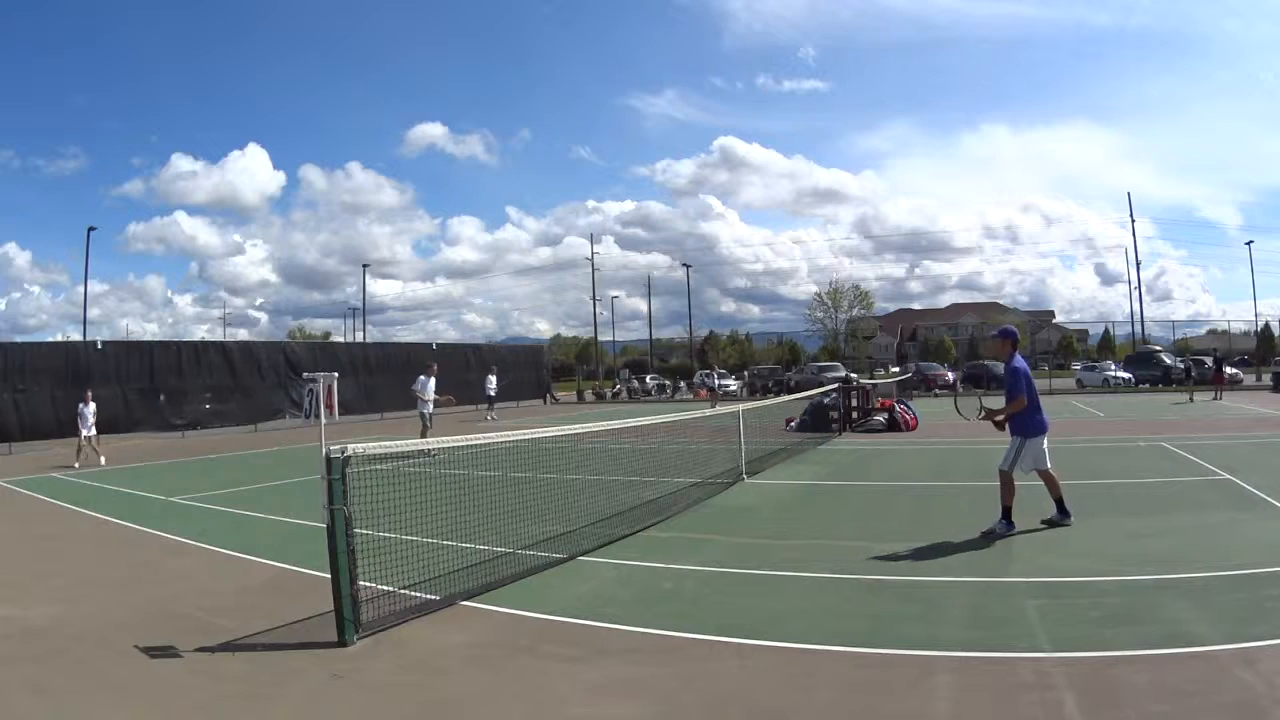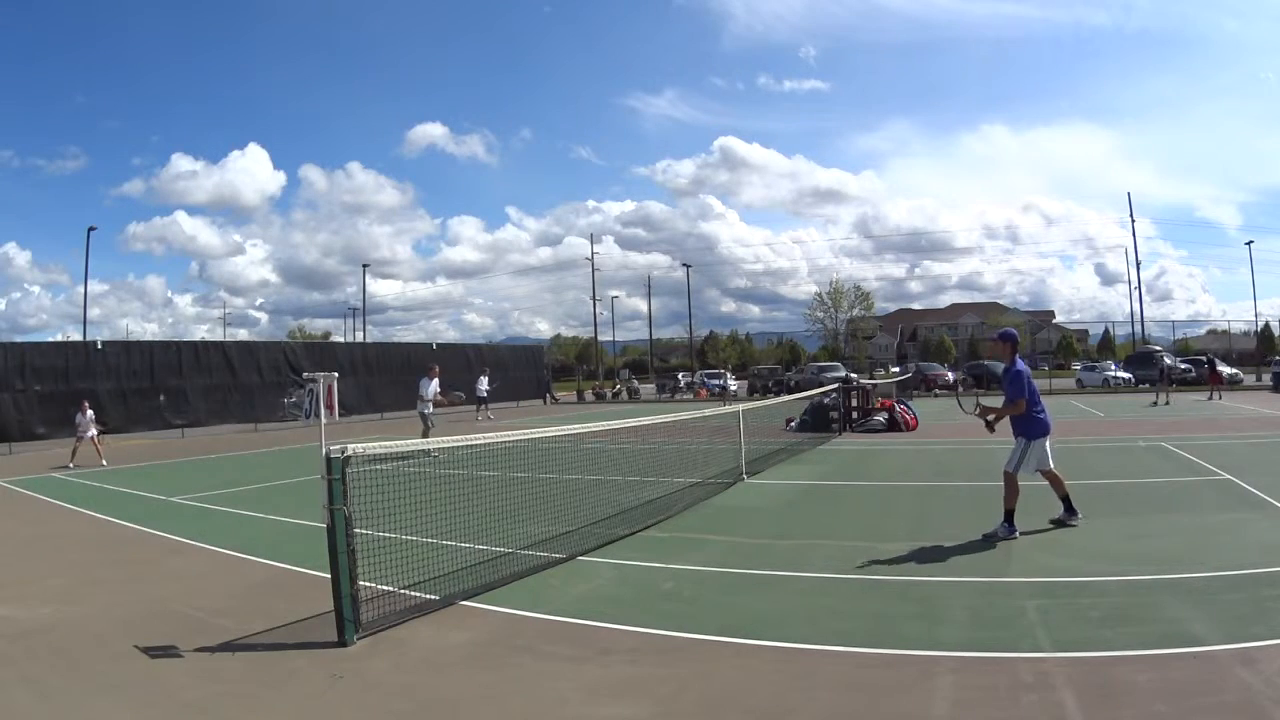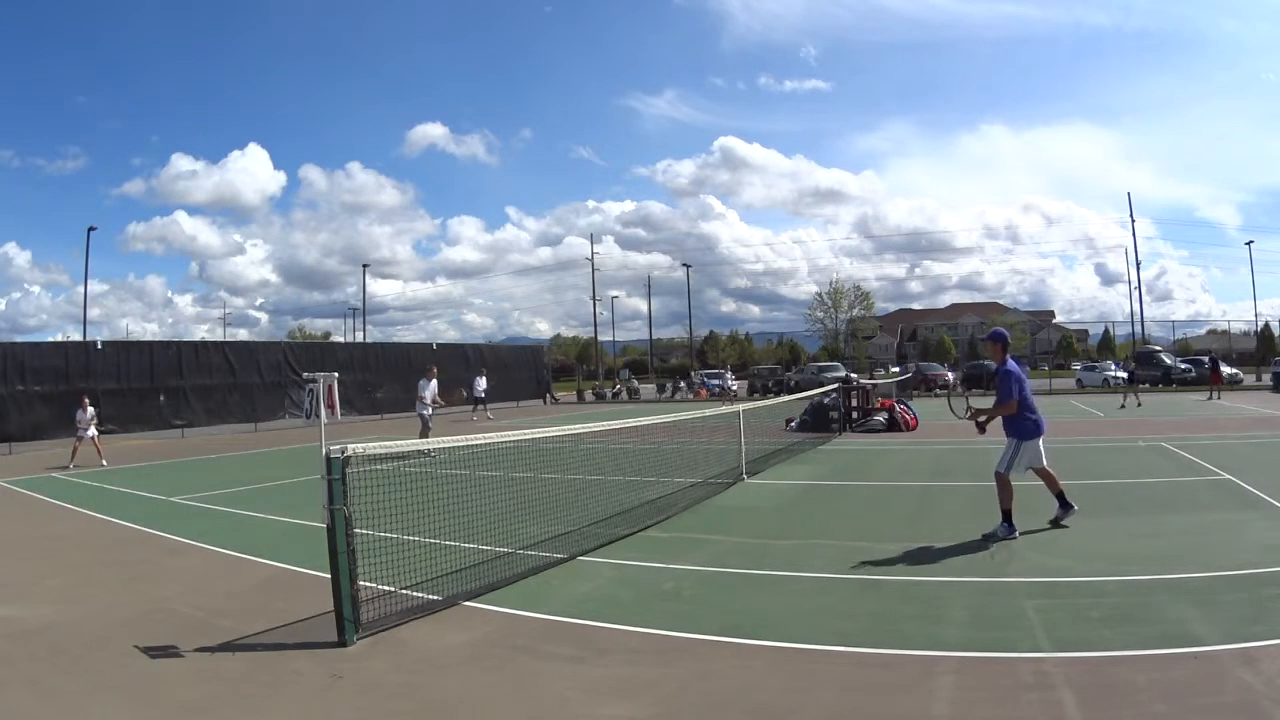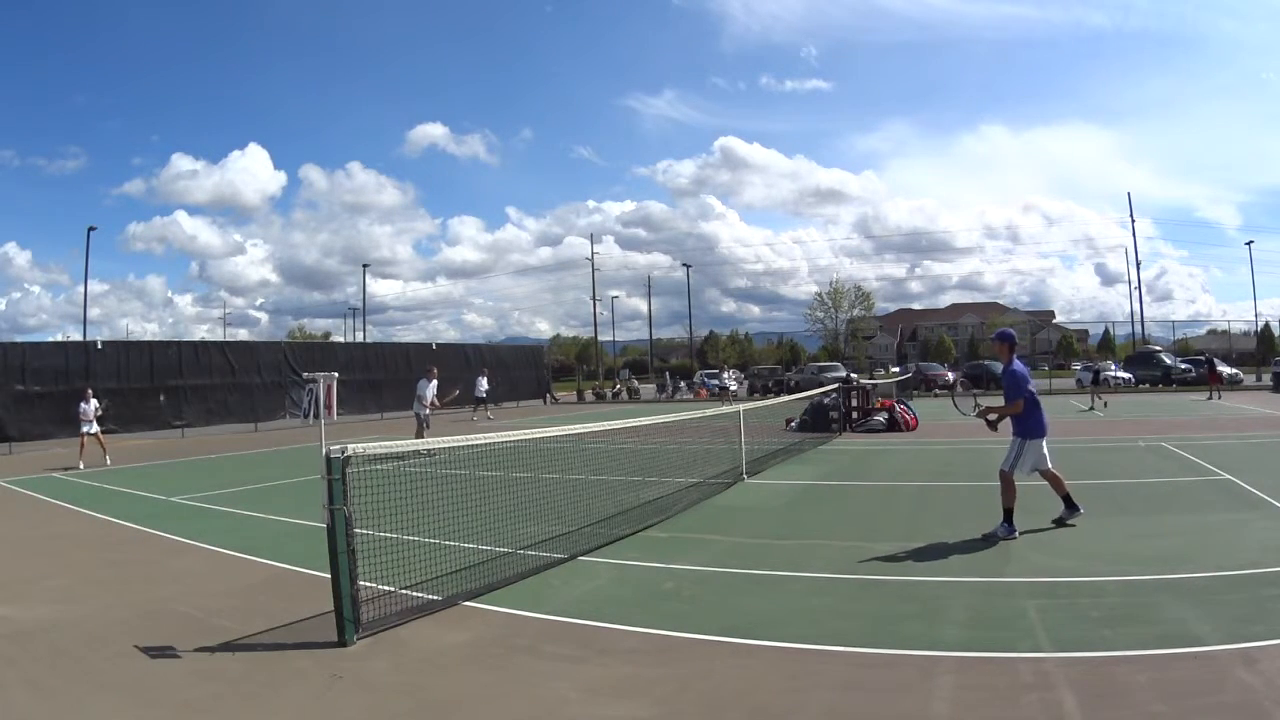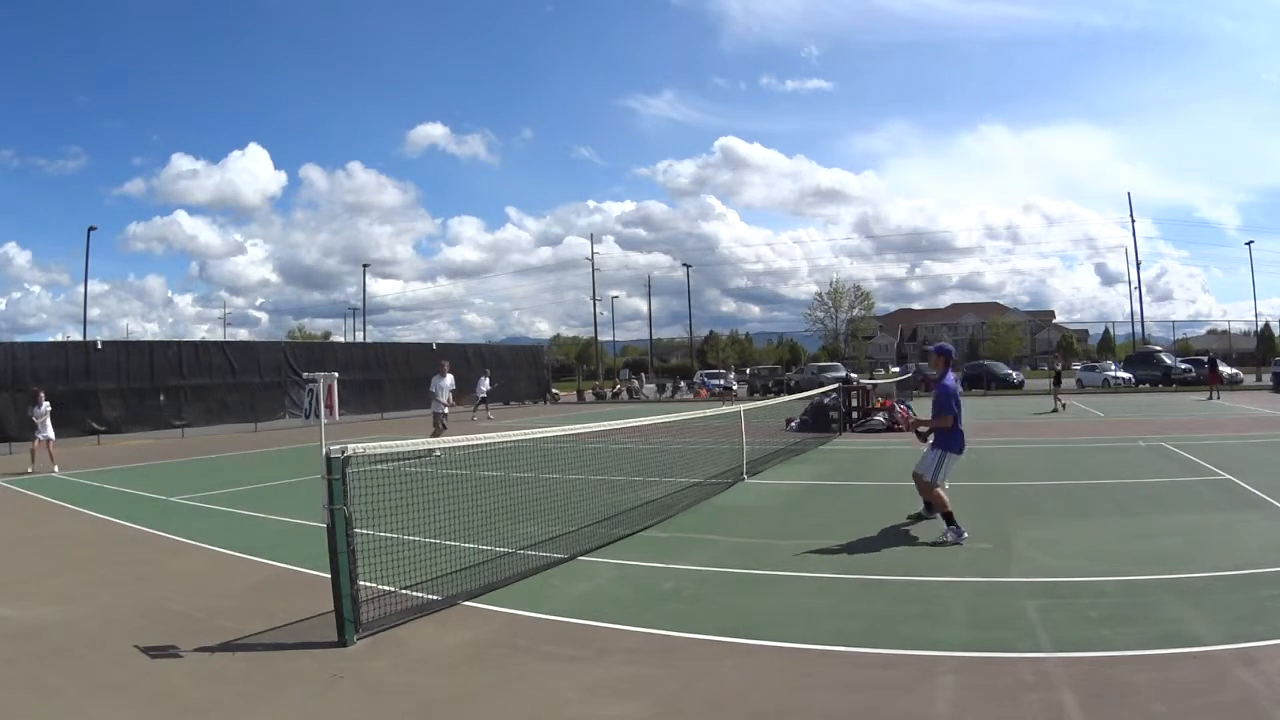
dt=1s
person 1, frame 1
left shoulder: (1014, 368)
right shoulder: (1016, 364)
left elbow: (1021, 402)
left wrist: (996, 413)
right wrist: (1004, 419)
left hip: (1027, 430)
right hip: (1036, 426)
left knee: (1005, 472)
right knee: (1044, 470)
left ankle: (1006, 522)
right ankle: (1063, 513)
person 1, frame 2
left shoulder: (1018, 372)
right shoulder: (1009, 370)
left elbow: (1020, 407)
right elbow: (1009, 401)
left wrist: (991, 411)
right wrist: (994, 420)
left hip: (1031, 431)
right hip: (1037, 427)
left knee: (1010, 474)
right knee: (1047, 470)
left ankle: (1008, 526)
right ankle: (1070, 511)
person 1, frame 3
left shoulder: (1007, 372)
right shoulder: (1003, 369)
left elbow: (1010, 407)
right elbow: (1001, 403)
left wrist: (981, 412)
right wrist: (985, 421)
left hip: (1023, 432)
right hip: (1031, 427)
left knee: (1001, 475)
right knee: (1040, 468)
left ankle: (1007, 526)
right ankle: (1065, 506)
person 1, frame 4
left shoulder: (1013, 372)
right shoulder: (1013, 368)
left elbow: (1017, 406)
left wrist: (991, 410)
right wrist: (997, 418)
left hip: (1027, 432)
right hip: (1035, 428)
left knee: (1006, 474)
right knee: (1045, 470)
left ankle: (1008, 526)
right ankle: (1071, 507)
person 1, frame 5
left shoulder: (946, 386)
right shoulder: (943, 382)
left elbow: (947, 421)
left wrist: (922, 423)
right wrist: (927, 430)
left hip: (948, 444)
right hip: (940, 441)
left knee: (930, 485)
right knee: (919, 475)
left ankle: (955, 529)
right ankle: (929, 509)
